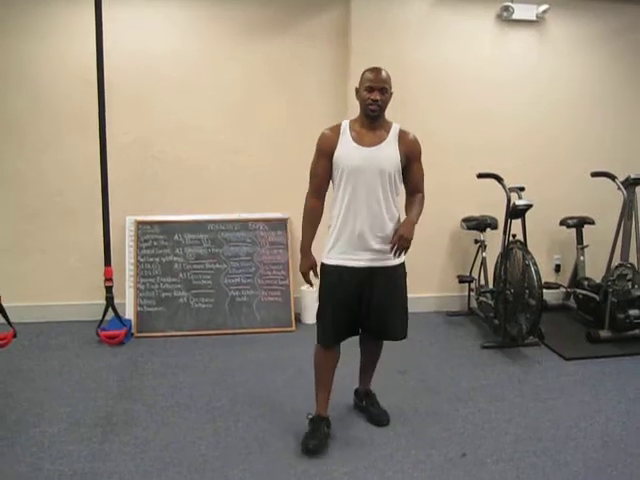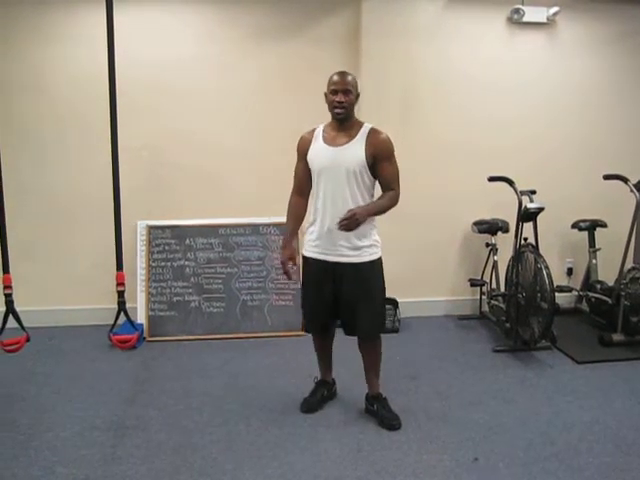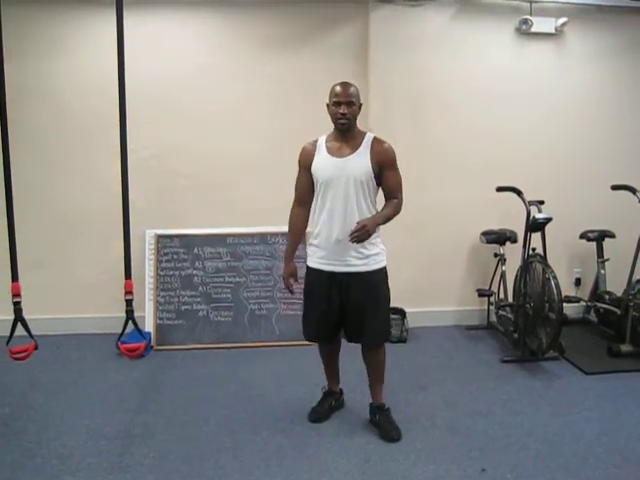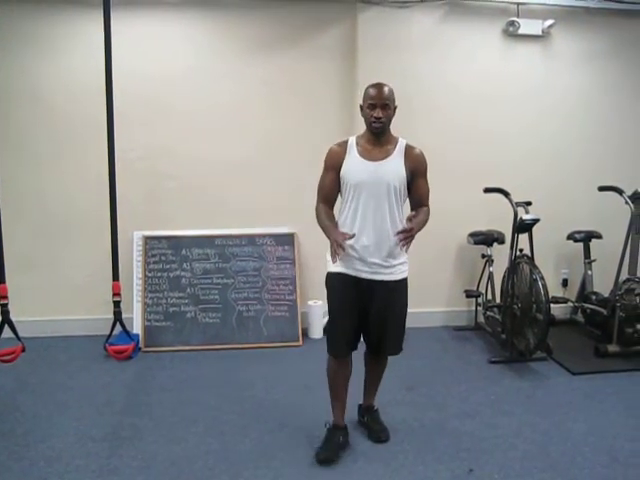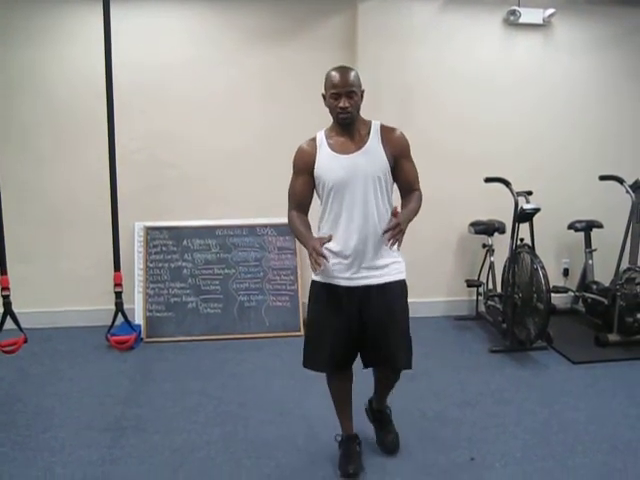
dt=1s
person 1, frame 1
left shoulder: (406, 142)
right shoulder: (331, 138)
left elbow: (416, 192)
right elbow: (315, 195)
left wrist: (410, 222)
right wrist: (305, 250)
left hip: (386, 258)
right hip: (340, 257)
left knee: (375, 331)
right knee: (328, 337)
left ankle: (364, 392)
right ankle: (321, 418)
person 1, frame 2
left shoulder: (376, 141)
right shoulder: (308, 141)
left elbow: (393, 192)
right elbow: (299, 195)
left wrist: (366, 211)
right wrist: (288, 244)
left hip: (361, 254)
right hip: (317, 252)
left knee: (368, 328)
right knee: (319, 322)
left ankle: (374, 395)
right ankle: (326, 382)
person 1, frame 3
left shoulder: (380, 150)
right shoulder: (311, 152)
left elbow: (395, 199)
right elbow: (301, 206)
left wrist: (375, 220)
right wrist: (289, 257)
left hip: (367, 263)
right hip: (322, 262)
left knee: (373, 336)
right knee: (324, 333)
left ankle: (378, 406)
right ankle: (333, 392)
person 1, frame 4
left shoulder: (412, 157)
right shoulder: (339, 153)
left elbow: (422, 206)
right elbow: (323, 203)
left wrist: (415, 225)
right wrist: (332, 233)
left hip: (390, 270)
right hip: (346, 267)
left knee: (380, 346)
right knee: (339, 348)
left ankle: (368, 408)
right ankle: (337, 426)
person 1, frame 5
left shoulder: (392, 140)
right shoulder: (309, 152)
left elbow: (413, 191)
right elbow: (296, 211)
left wrist: (404, 218)
right wrist: (309, 242)
left hip: (384, 271)
right hip: (332, 275)
left knee: (393, 357)
right knee: (335, 361)
left ankle: (378, 406)
right ankle: (348, 437)
